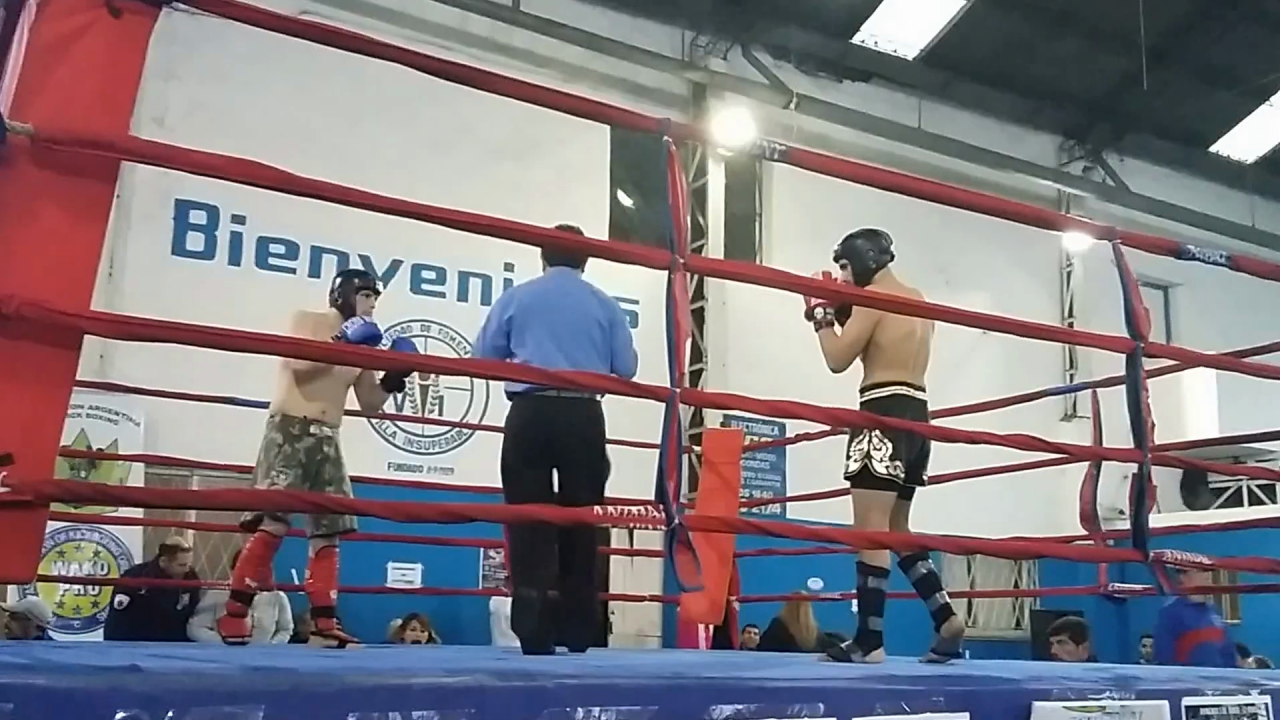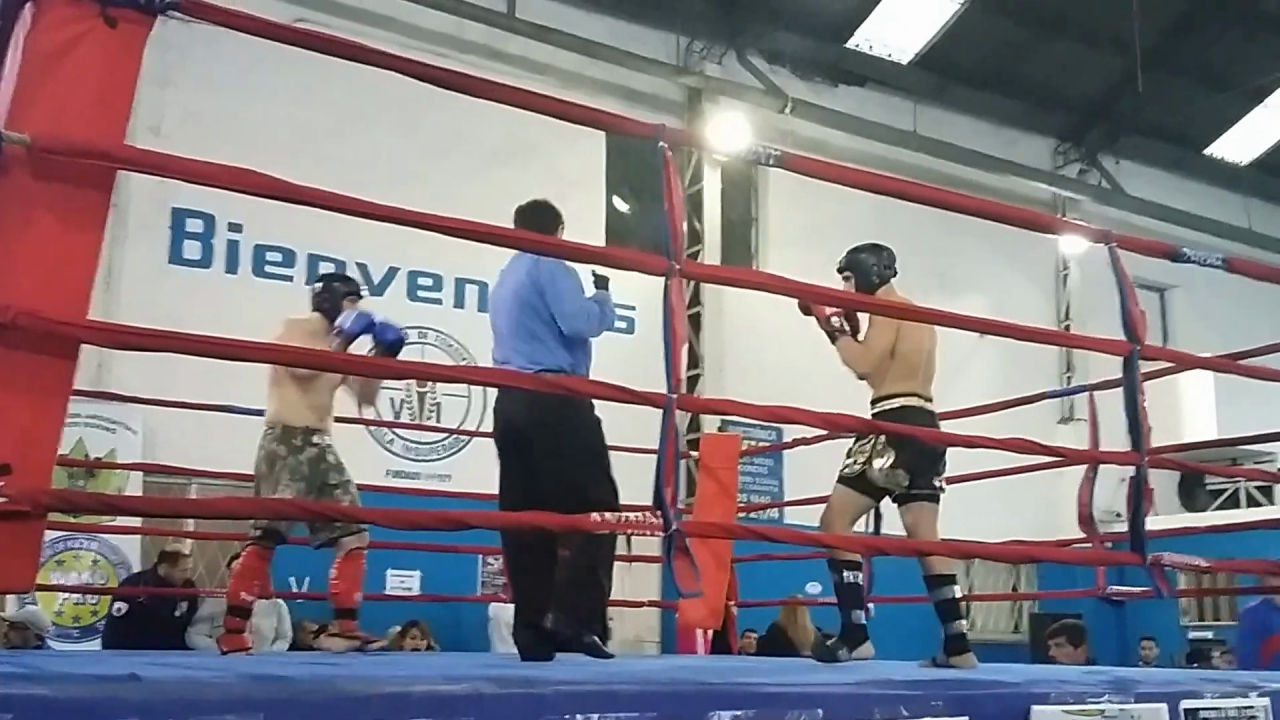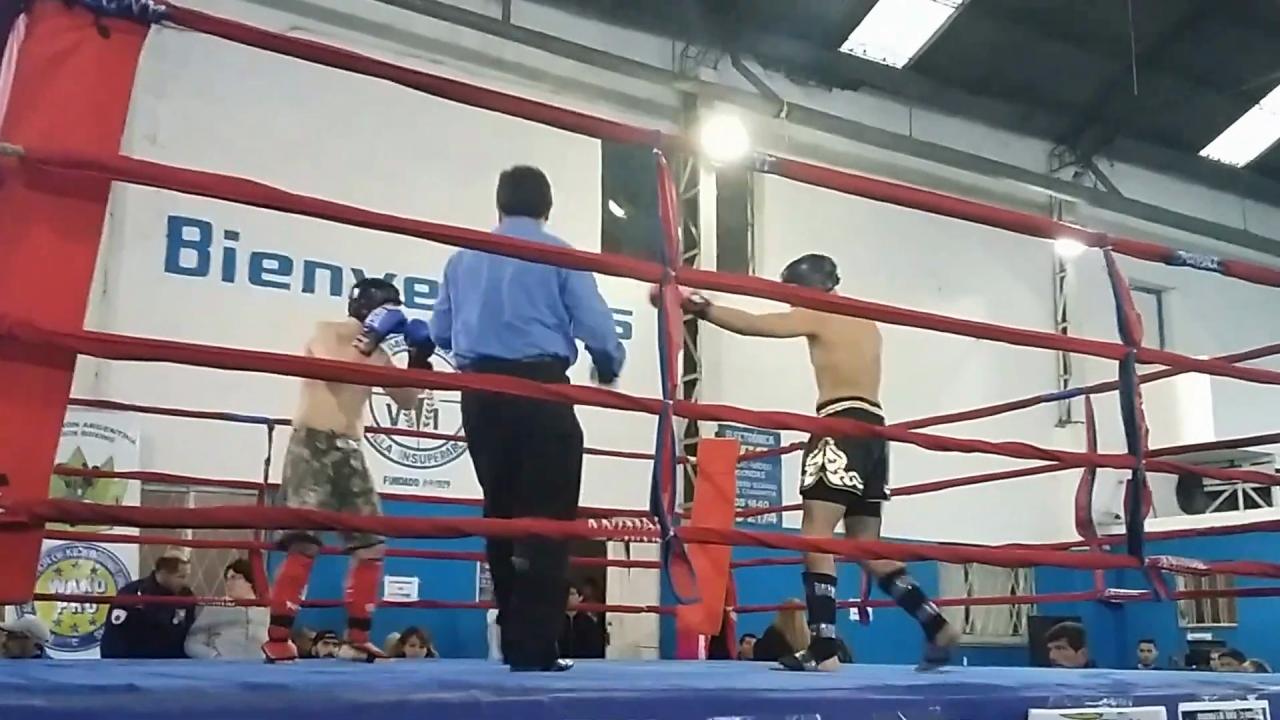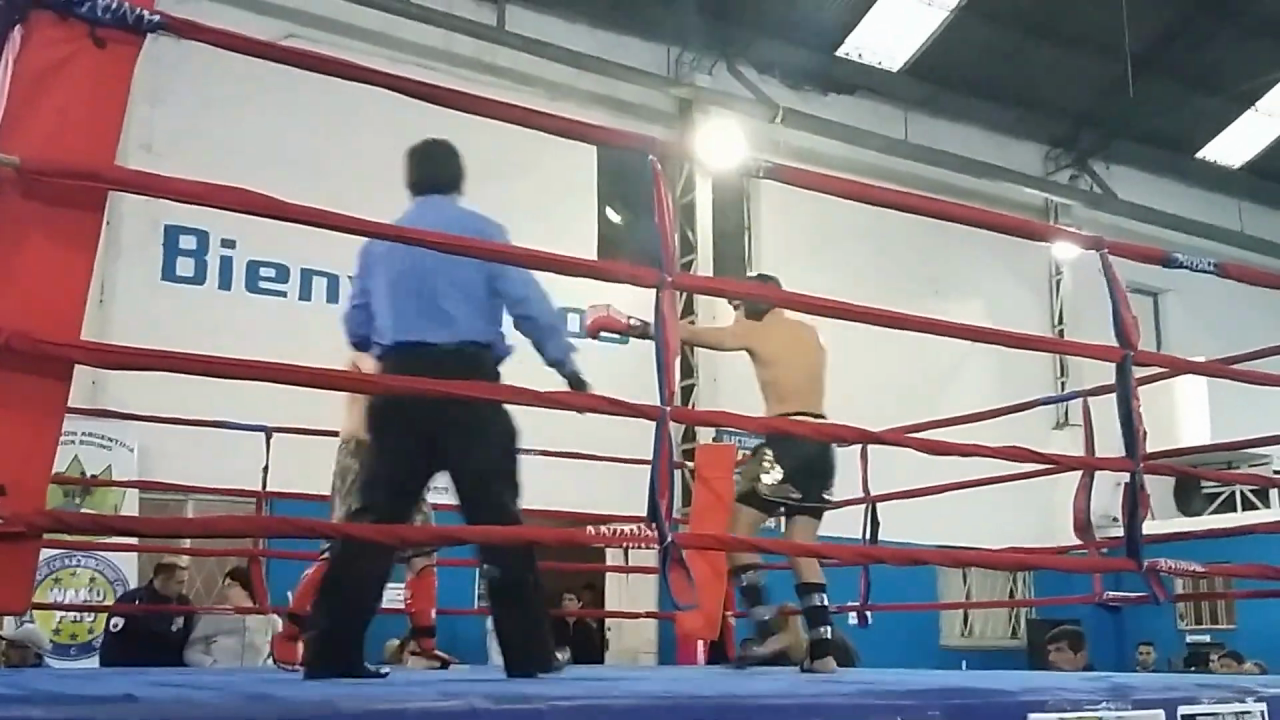
dt=0.4s
person 1, frame 1
left shoulder: (521, 296)
right shoulder: (604, 305)
left elbow: (486, 353)
right elbow: (625, 367)
left hip: (530, 416)
right hip: (584, 418)
left knee: (531, 526)
right knee: (580, 526)
left ankle: (534, 628)
right ankle: (580, 631)
person 1, frame 2
left shoulder: (503, 282)
right shoulder: (549, 270)
right elbow: (582, 323)
right wrist: (602, 296)
left hip: (511, 403)
right hip: (556, 402)
right knee: (593, 510)
left ankle: (533, 634)
right ankle: (576, 618)
person 1, frame 3
left shoulder: (462, 260)
right shoulder: (559, 256)
left elbow: (440, 332)
right elbow: (597, 329)
right wrist: (609, 365)
left hip: (481, 393)
right hip: (539, 391)
left knee: (502, 515)
right knee: (545, 518)
left ankle: (516, 638)
right ankle: (532, 647)
person 1, frame 4
left shoulder: (379, 242)
right shoulder: (482, 231)
left elbow: (358, 327)
right elbow: (526, 301)
right wrist: (563, 361)
left hip: (399, 384)
right hip: (465, 377)
left knee: (377, 517)
right knee: (495, 516)
left ankle: (331, 649)
right ankle: (529, 651)
person 2, frame 1
left shoulder: (874, 296)
right shoulder: (916, 299)
left elbow: (837, 360)
left wrist: (821, 314)
right wrist: (842, 315)
left hip: (884, 415)
right hip: (915, 414)
left knee: (870, 531)
right knee: (895, 529)
left ankle: (869, 641)
right ankle: (944, 615)
person 2, frame 2
left shoulder: (887, 308)
left elbow: (865, 367)
left wrist: (833, 324)
right wrist: (848, 326)
left hip: (896, 426)
right hip: (923, 427)
left knee: (835, 522)
right knee: (925, 540)
left ankle: (854, 636)
right ankle: (957, 647)
person 2, frame 3
left shoulder: (817, 314)
right shoulder: (865, 321)
left elbow: (748, 324)
left wrist: (695, 303)
left hip: (841, 430)
right hip: (871, 431)
left knee: (816, 540)
left ankle: (822, 649)
right ankle: (937, 626)
person 2, frame 4
left shoulder: (756, 331)
right shoulder: (810, 333)
left elbow: (688, 334)
left wrist: (626, 324)
left hip: (787, 441)
right hip: (821, 442)
left knee: (737, 536)
right knee: (802, 550)
left ankle: (764, 629)
right ankle: (822, 650)
person 3, frame 1
left shoulder: (361, 346)
right shoulder: (306, 320)
left elbow: (370, 403)
right elbow: (298, 363)
left wrist: (393, 378)
right wrist: (341, 342)
left hip: (327, 441)
right hip: (290, 431)
left knee: (328, 534)
right knee: (273, 524)
left ankle: (325, 626)
right ankle: (234, 614)
person 3, frame 2
left shoulder: (342, 344)
right shoulder: (294, 328)
left elbow: (366, 397)
right elbow: (303, 367)
left wrist: (384, 357)
right wrist: (343, 337)
left hip: (321, 447)
right hip: (287, 441)
left knee: (354, 536)
right knee: (267, 537)
left ankle: (344, 629)
right ankle: (233, 631)
person 3, frame 3
left shoulder: (378, 355)
right shoulder: (327, 332)
left elbow: (407, 401)
left wrist: (419, 359)
right wrist: (371, 337)
left hip: (350, 452)
right hip: (314, 445)
left knee: (370, 547)
right knee: (305, 544)
left ankle: (358, 640)
right ankle: (277, 638)
person 3, frame 4
right shoulder: (369, 355)
right elbow: (378, 378)
right hip: (360, 455)
left knee: (423, 552)
left ankle: (426, 646)
right ankle: (288, 637)
